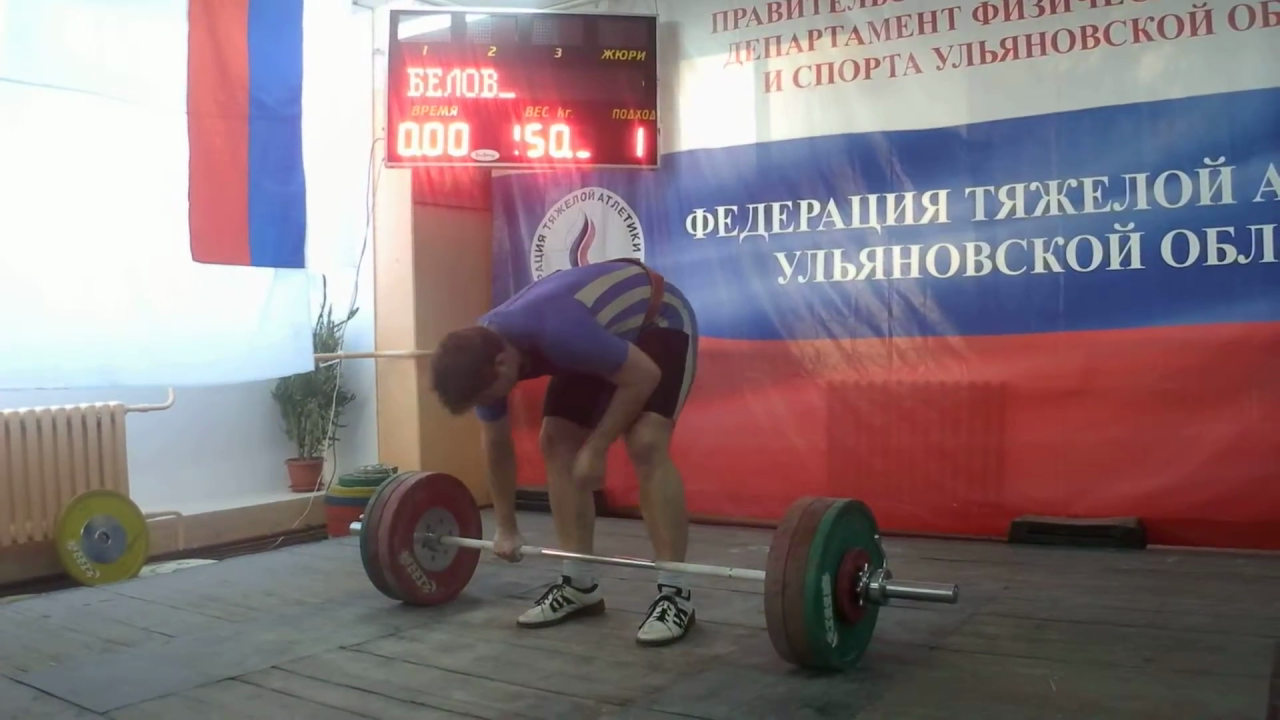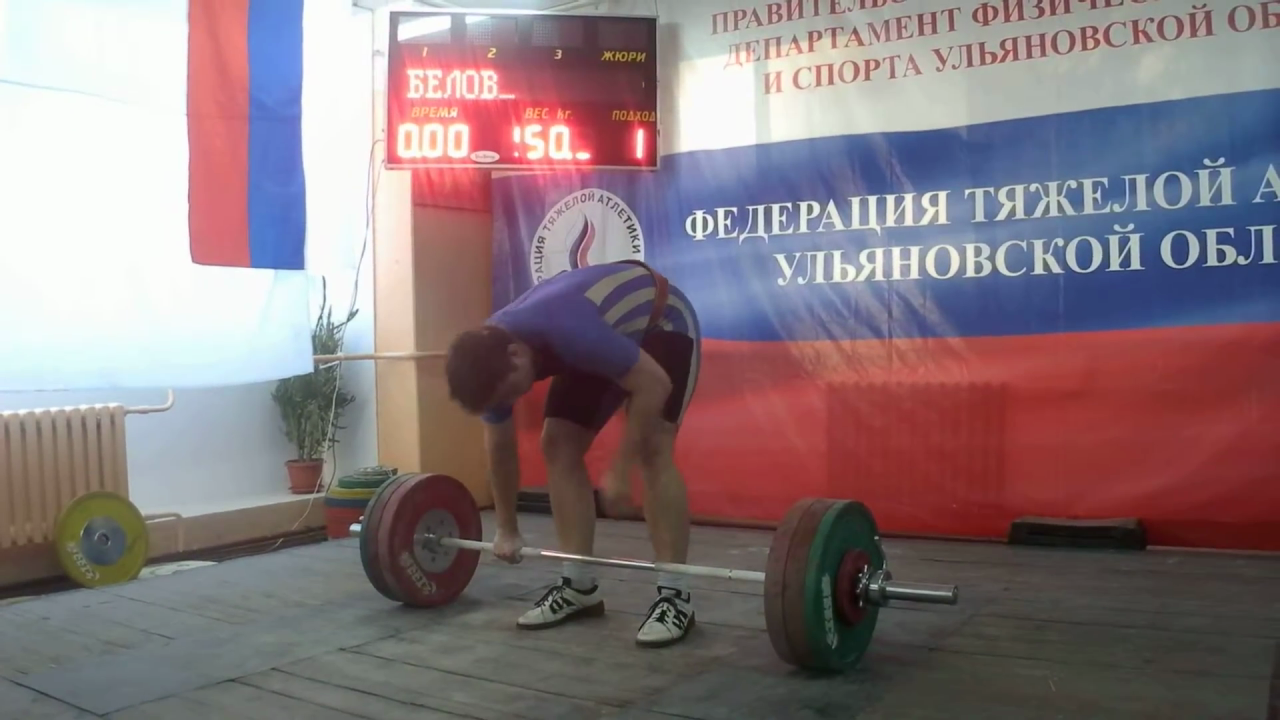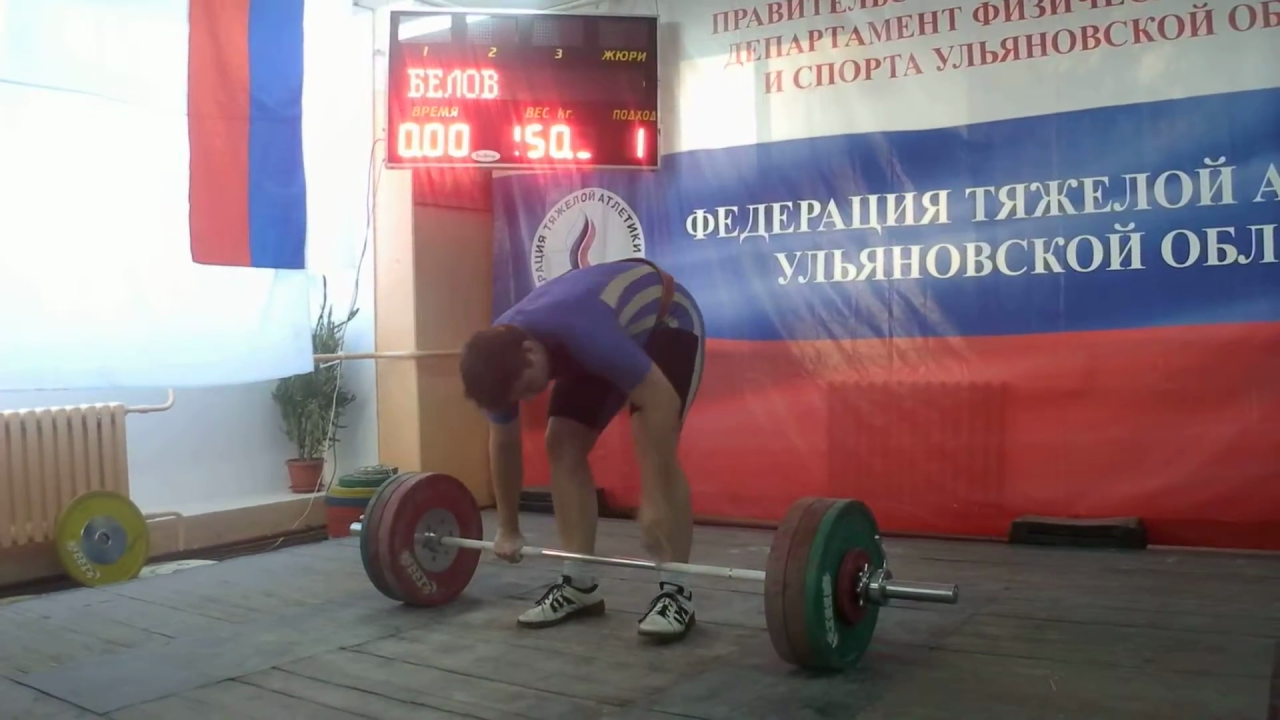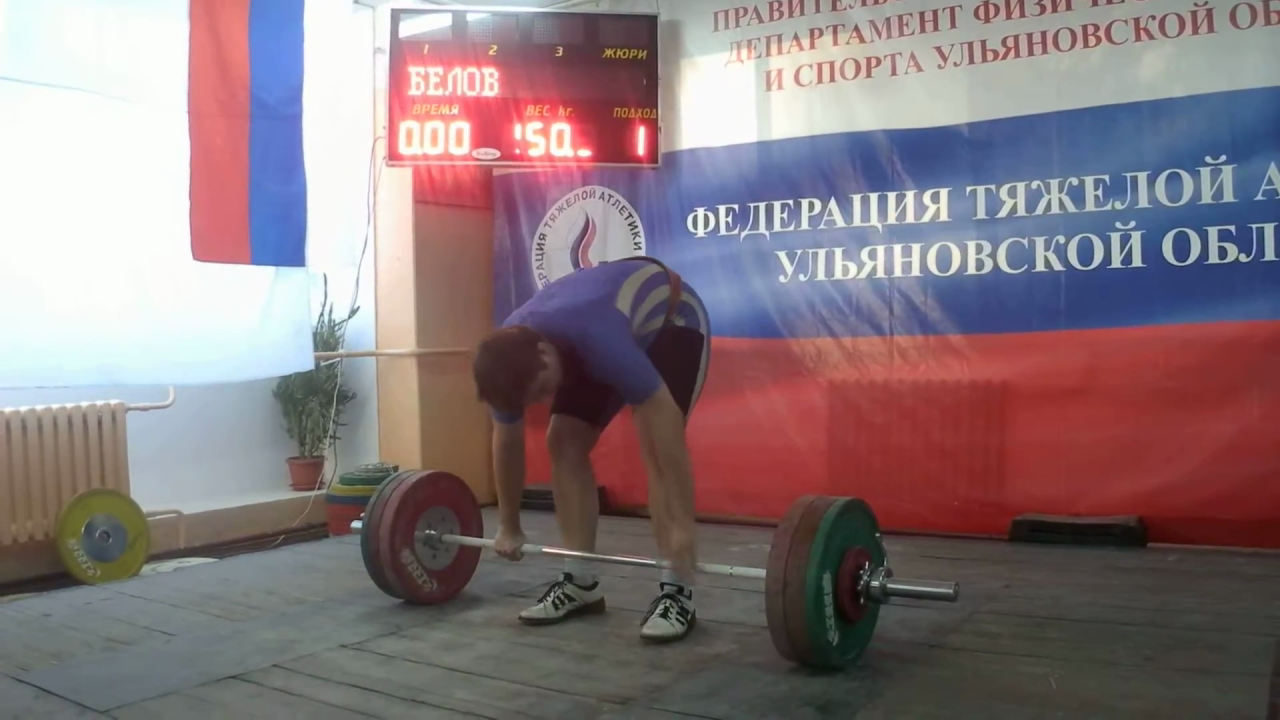
dt=0.1s
person 1, frame 1
left shoulder: (560, 332)
right shoulder: (484, 350)
left elbow: (643, 376)
right elbow: (497, 443)
left wrist: (597, 448)
right wrist: (506, 527)
left hip: (660, 320)
right hip: (606, 331)
left knee: (645, 445)
right knee: (555, 444)
left ankle: (675, 594)
right ankle: (579, 584)
person 1, frame 2
left shoulder: (568, 330)
right shoulder: (491, 355)
left elbow: (655, 384)
right elbow: (500, 444)
left wrist: (620, 468)
right wrist: (507, 530)
left hip: (663, 323)
right hip: (607, 333)
left knee: (650, 449)
right knee: (557, 446)
left ankle: (675, 595)
right ankle: (579, 586)
person 1, frame 3
left shoulder: (584, 332)
right shoulder: (502, 354)
left elbow: (662, 399)
right elbow: (504, 444)
left wrist: (660, 501)
right wrist: (507, 529)
left hip: (669, 321)
right hip: (615, 335)
left knee: (656, 445)
right knee: (561, 445)
left ankle: (675, 592)
right ankle: (579, 584)
person 1, frame 4
left shoulder: (596, 338)
right shoulder: (509, 356)
left elbow: (665, 423)
right elbow: (508, 443)
left wrist: (683, 522)
right wrist: (509, 527)
left hip: (673, 319)
left knee: (653, 443)
right knee: (565, 443)
left ankle: (676, 593)
right ankle: (580, 582)
